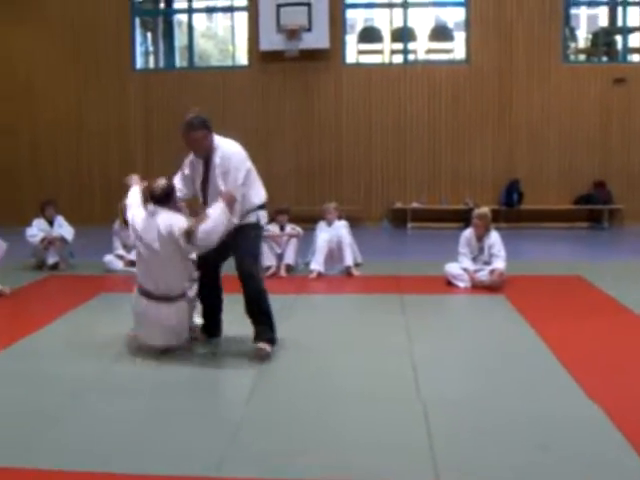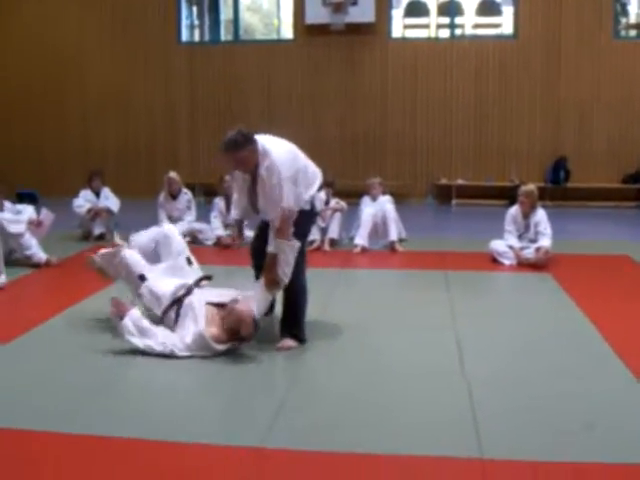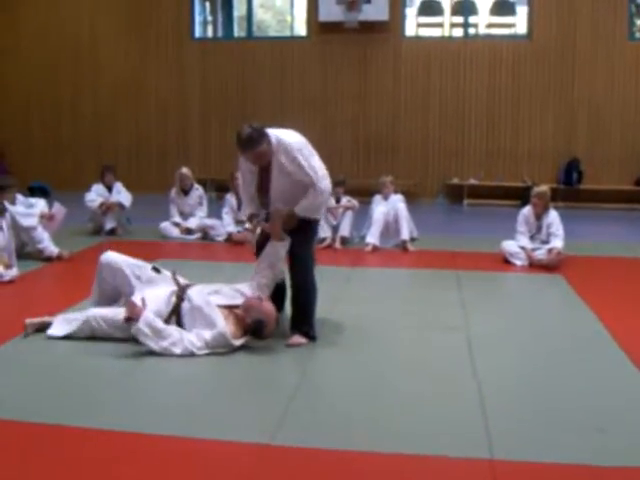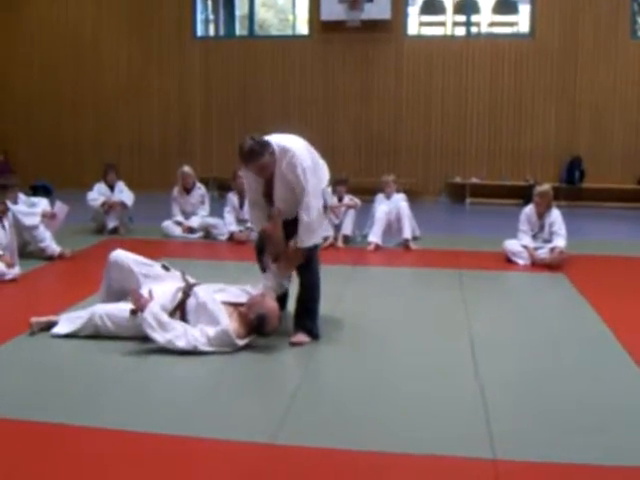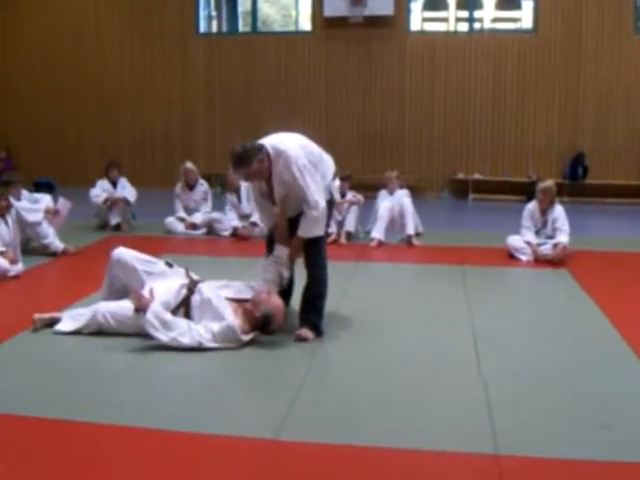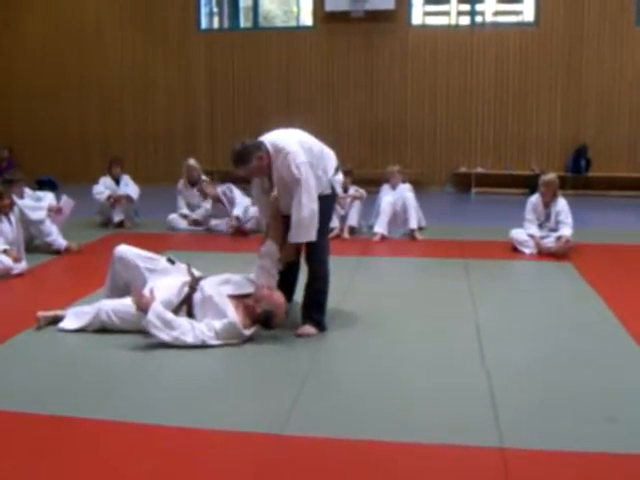
dt=0.5s
person 1, frame 1
left shoulder: (139, 219)
right shoulder: (178, 226)
left elbow: (133, 206)
right elbow: (205, 235)
left wrist: (135, 187)
right wrist: (223, 205)
left hip: (144, 305)
right hip: (173, 310)
person 1, frame 2
left shoulder: (202, 339)
right shoulder: (249, 311)
left elbow: (160, 342)
right elbow: (277, 278)
left wrist: (127, 317)
right wrist: (284, 237)
left hip: (173, 303)
right hip: (195, 287)
left knee: (126, 257)
right knee: (166, 231)
left ankle: (107, 262)
person 1, frame 3
left shoulder: (224, 335)
right shoulder: (249, 296)
left elbow: (179, 342)
right elbow: (267, 273)
left wrist: (141, 320)
right wrist: (278, 237)
left hip: (162, 314)
right hip: (177, 287)
left knee: (92, 318)
right knee: (108, 261)
left ankle: (52, 323)
right ankle: (105, 307)
person 1, frame 4
left shoulder: (226, 333)
right shoulder: (254, 300)
left elbow: (180, 337)
right elbow: (272, 284)
left wrist: (147, 309)
left hip: (165, 311)
right hip: (183, 285)
left knee: (97, 316)
right knee: (118, 259)
left ankle: (56, 321)
right ankle: (112, 307)
person 1, frame 5
left shoulder: (231, 329)
right shoulder: (257, 294)
left elbow: (186, 334)
left wrist: (149, 309)
left hip: (170, 307)
right hip: (185, 281)
left knee: (100, 313)
right knee: (119, 257)
left ankle: (59, 317)
right ankle: (114, 304)
person 1, frame 6
left shoulder: (232, 325)
right shoulder: (259, 288)
left elbow: (187, 333)
right elbow: (267, 260)
left wrist: (150, 308)
right wrist: (274, 228)
left hip: (174, 306)
left knee: (103, 310)
right knee: (122, 254)
left ankle: (62, 316)
right ankle: (121, 296)
person 2, frame 1
left shoulder: (230, 153)
right shoulder: (194, 158)
right elbow: (181, 184)
left hip: (246, 219)
left knee: (248, 273)
right knee: (206, 271)
left ankle: (264, 335)
right ankle: (211, 328)
person 2, frame 2
left shoulder: (276, 160)
right shoulder: (245, 159)
left elbow: (283, 214)
right elbow: (241, 191)
left wrist: (273, 260)
right wrist: (238, 223)
left hip: (302, 202)
right hip: (275, 205)
left knee: (291, 262)
right knee: (258, 252)
left ankle: (293, 332)
person 2, frame 3
left shoulder: (292, 147)
right shoulder: (248, 157)
left elbow: (322, 188)
right elbow: (247, 192)
left wrist: (295, 216)
right wrist: (252, 218)
left hip: (304, 205)
right hip: (276, 206)
left knee: (300, 262)
left ankle: (304, 329)
right ankle: (272, 308)
person 2, frame 4
left shoulder: (296, 157)
right shoulder: (253, 163)
left elbow: (312, 208)
right elbow: (255, 203)
left wrist: (298, 251)
right wrist: (269, 239)
left hip: (310, 200)
right hip: (279, 205)
left knee: (306, 261)
right knee: (265, 251)
left ankle: (307, 327)
person 2, frame 5
left shoulder: (291, 157)
right shoulder: (255, 163)
left elbow: (315, 206)
right elbow: (262, 202)
left wrist: (298, 241)
right wrist: (278, 232)
left hip: (319, 190)
right hip: (290, 196)
left knee: (314, 255)
right knee: (275, 246)
left ankle: (311, 323)
person 2, frame 6
left shoulder: (291, 156)
right shoulder: (257, 154)
left elbow: (306, 206)
right elbow: (261, 198)
left wrist: (292, 245)
left hip: (321, 183)
right hip: (291, 190)
left knee: (316, 250)
right knee: (281, 245)
left ankle: (314, 319)
